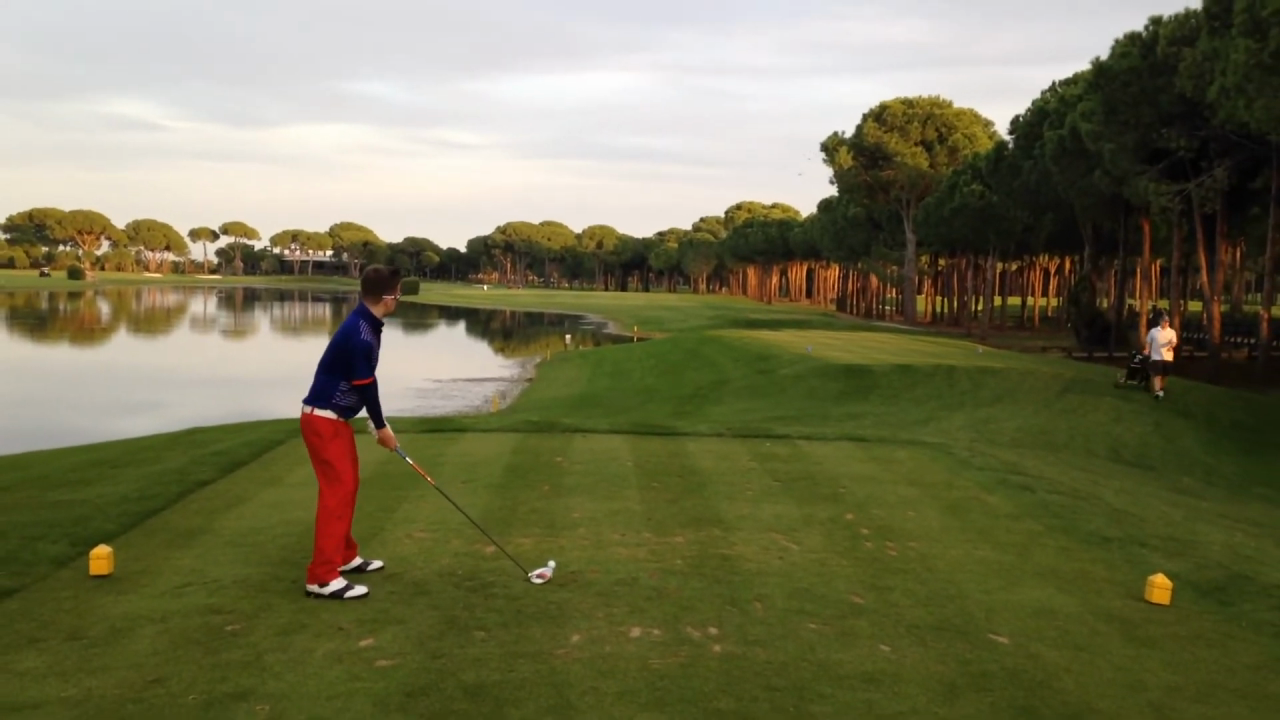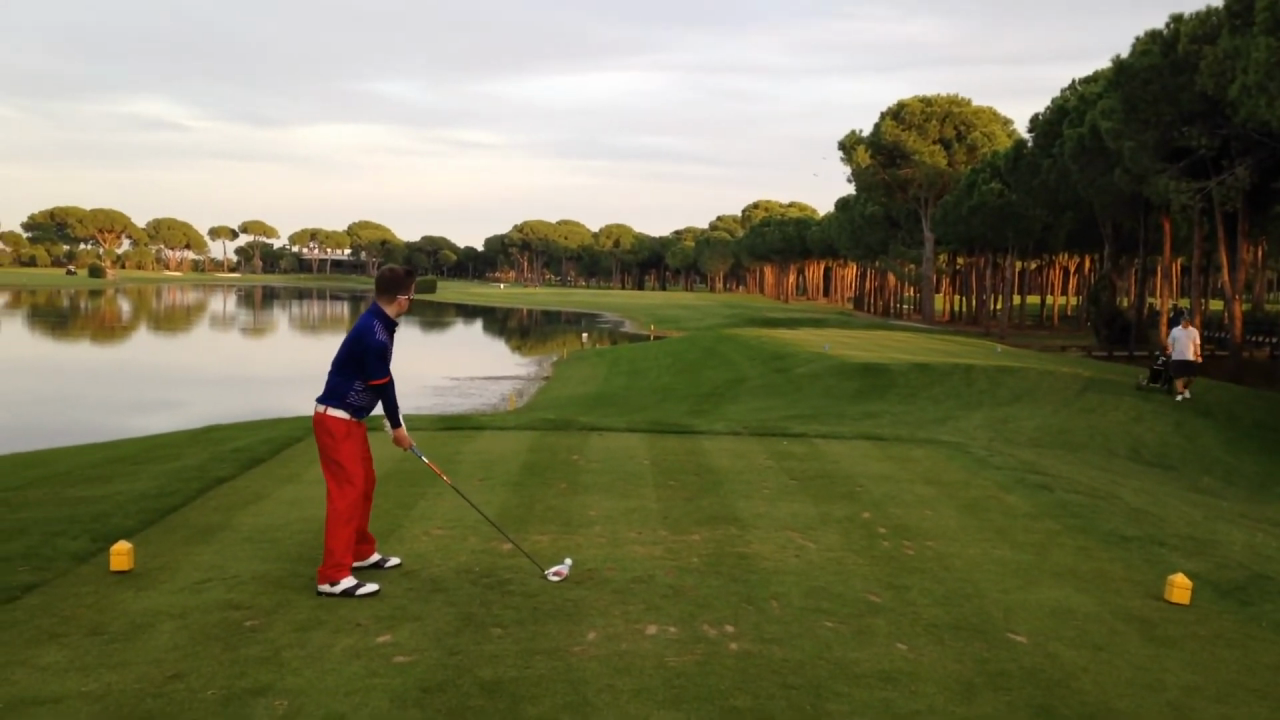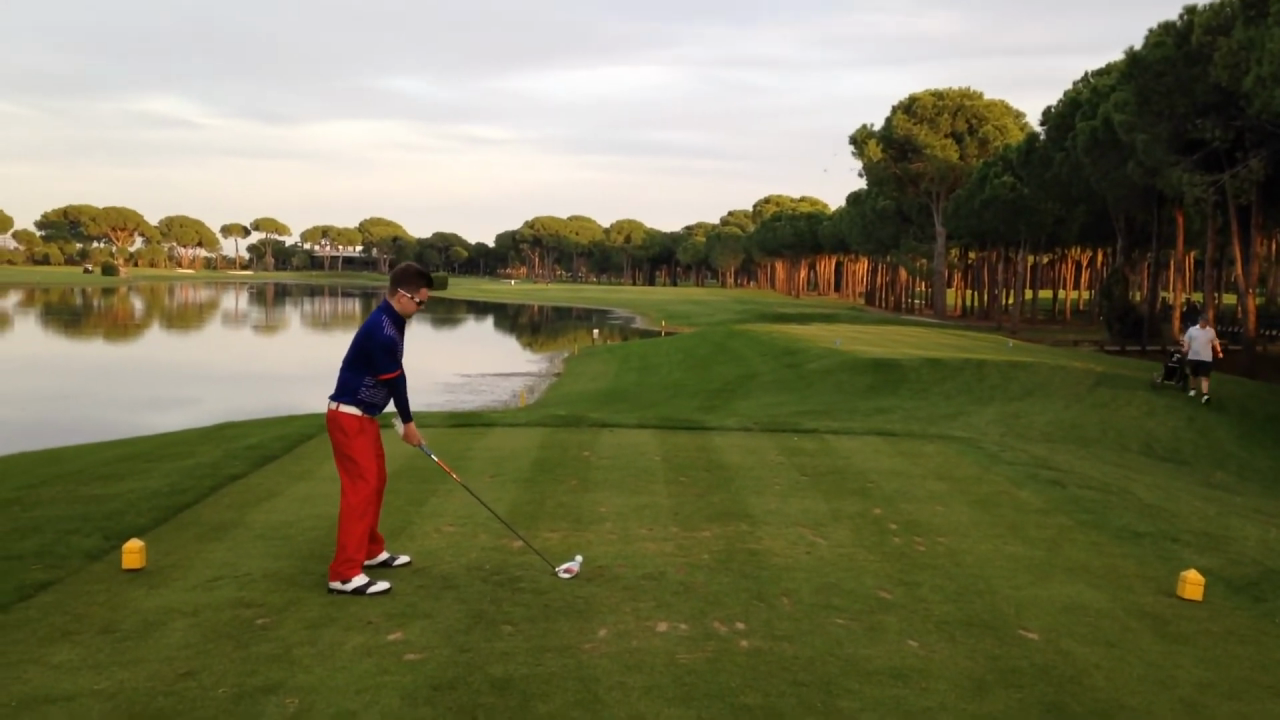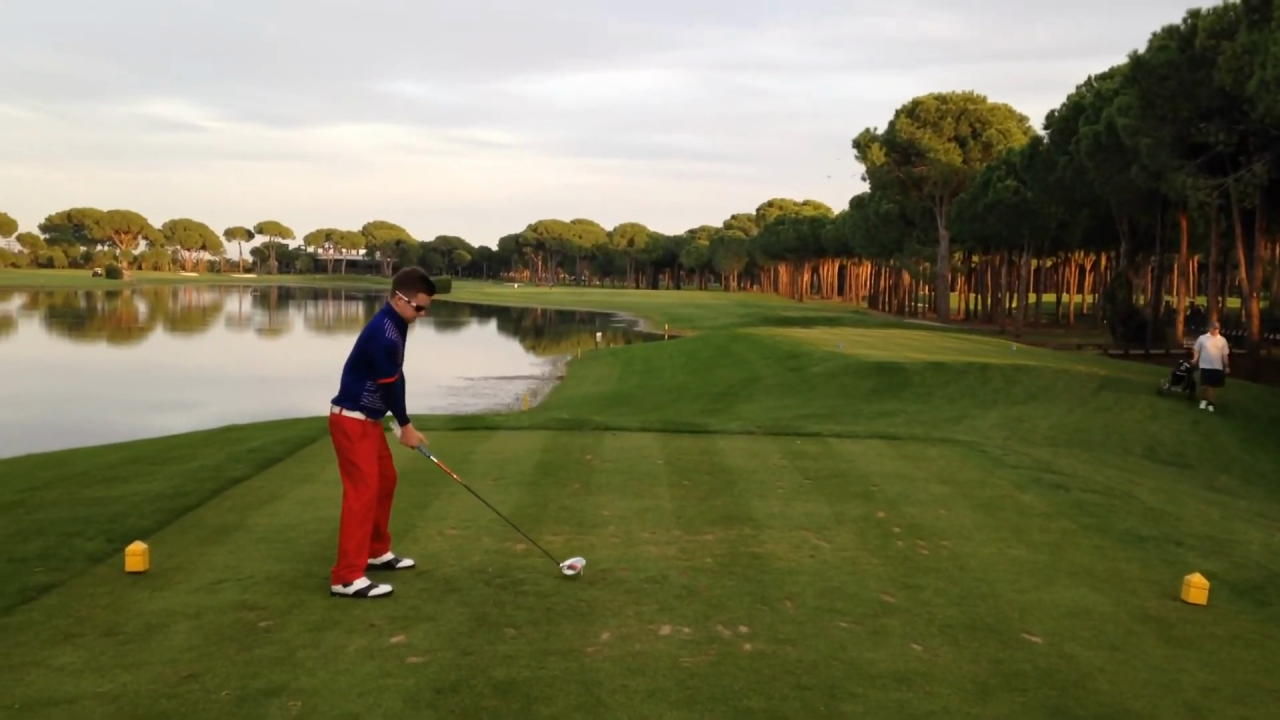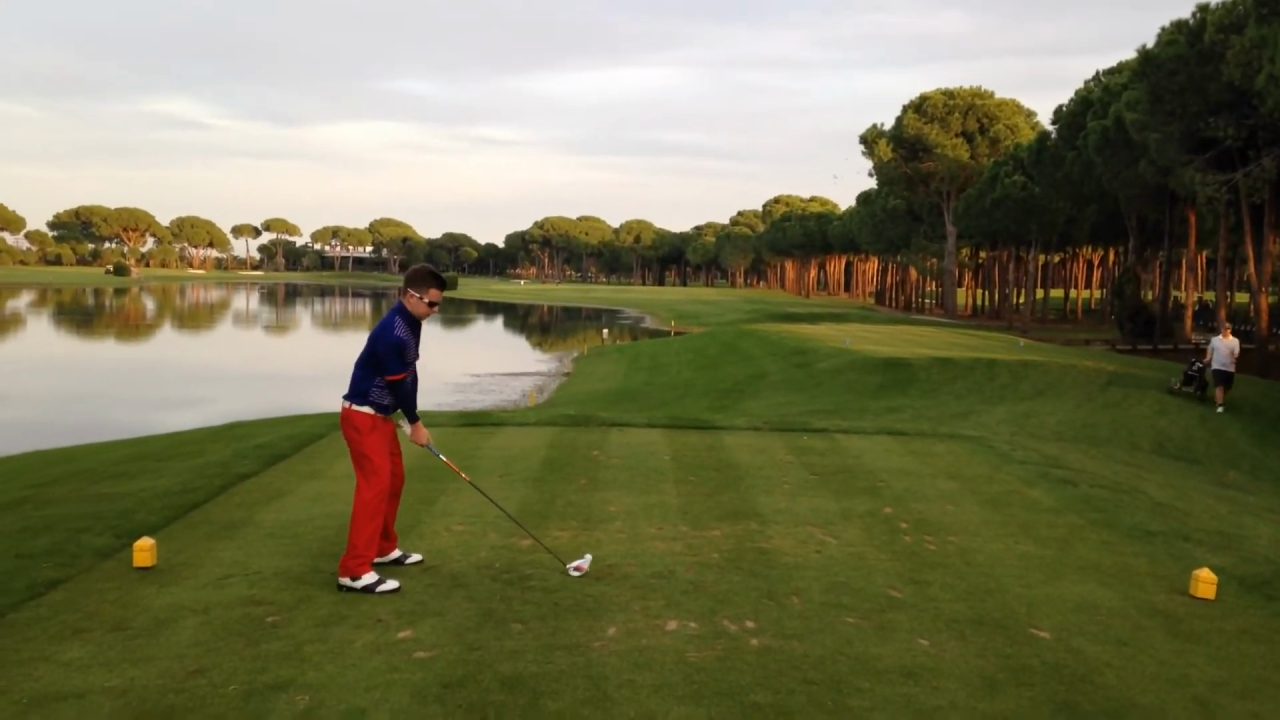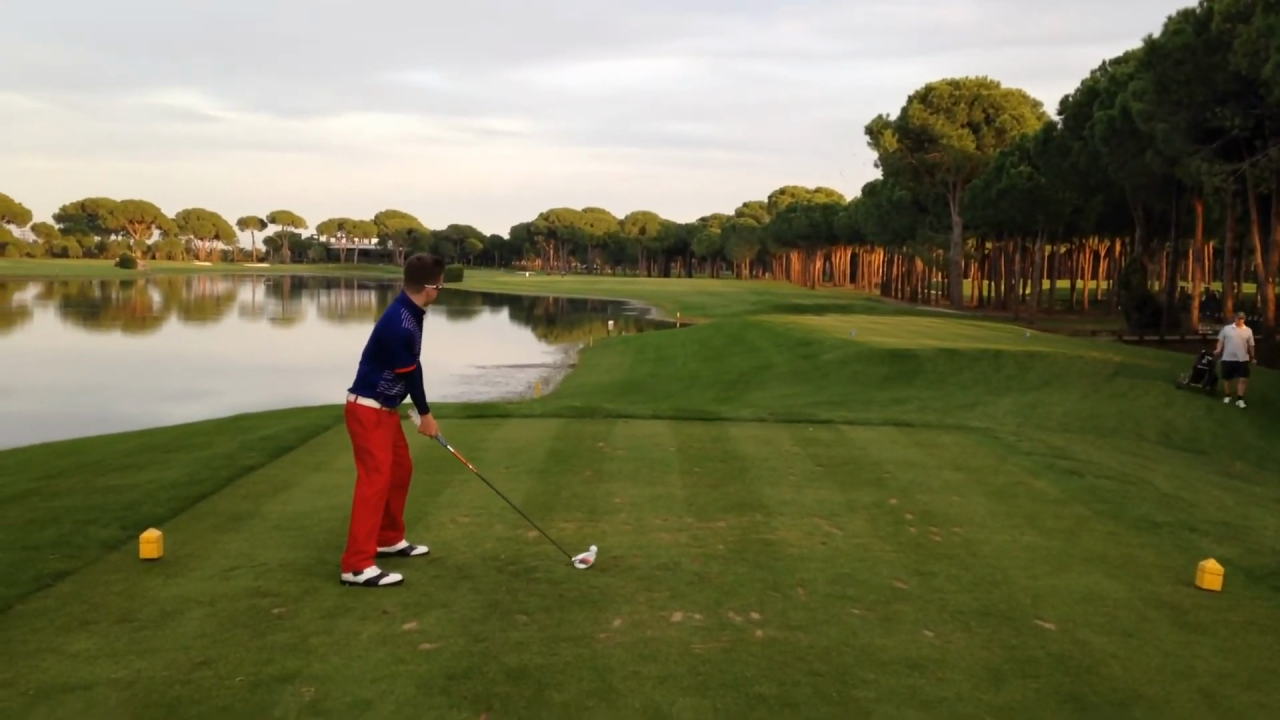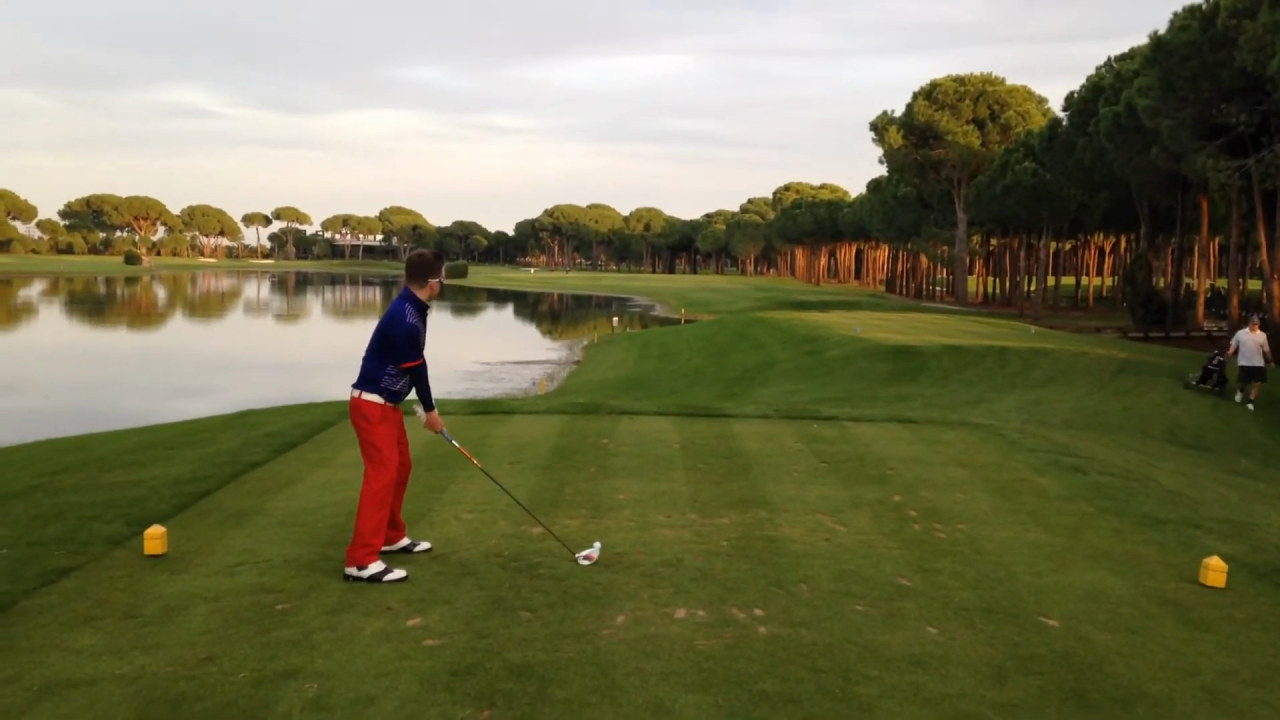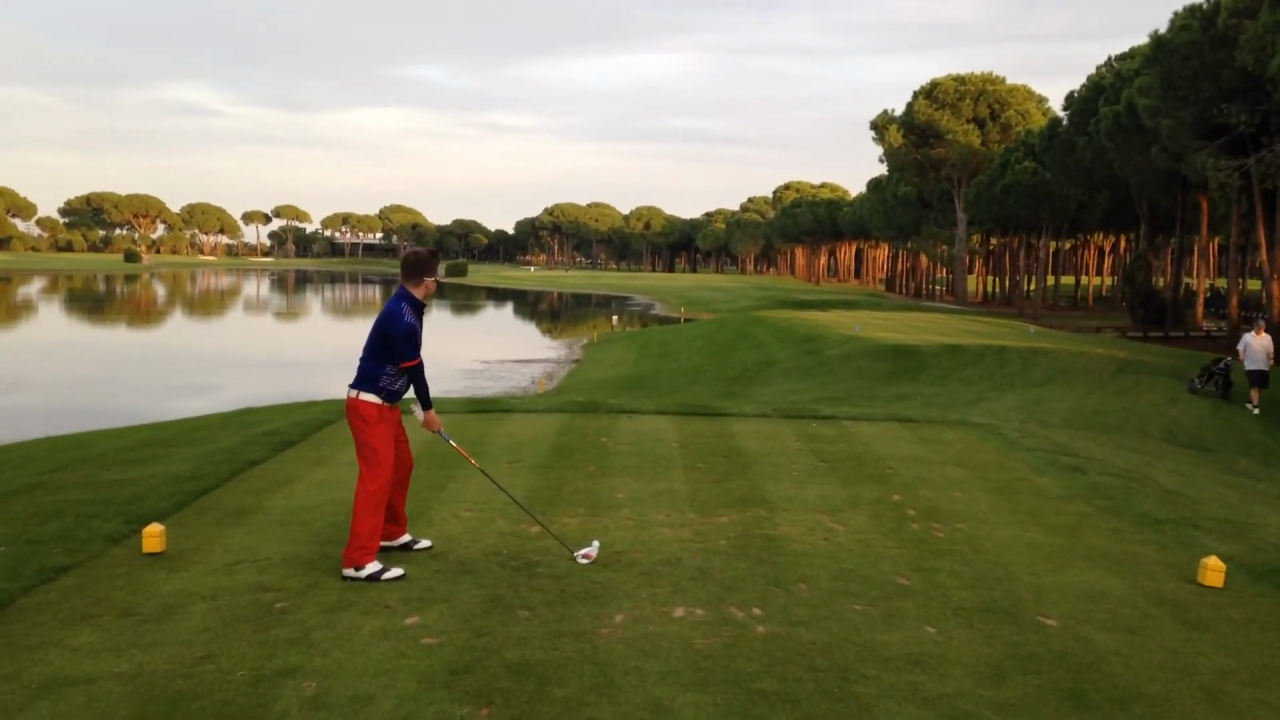
dt=0.3s
person 1, frame 1
left shoulder: (364, 325)
right shoulder: (360, 335)
left elbow: (366, 382)
right elbow: (365, 386)
left wrist: (380, 423)
right wrist: (381, 428)
left hip: (336, 417)
right hip: (323, 418)
left knee: (347, 486)
right knee: (337, 490)
left ankle: (344, 556)
right ankle: (324, 576)
person 1, frame 2
left shoulder: (379, 324)
right shoulder: (374, 335)
left elbow: (384, 380)
right elbow: (382, 385)
left wrist: (396, 422)
right wrist: (397, 428)
left hip: (350, 418)
right hip: (336, 419)
left knee: (364, 483)
right knee: (347, 491)
left ankle: (361, 552)
right ankle: (333, 576)
person 1, frame 3
left shoulder: (391, 321)
right shoulder: (382, 330)
left elbow: (396, 376)
right elbow: (393, 380)
left wrist: (405, 420)
right wrist: (408, 423)
left hip: (364, 414)
right hip: (349, 415)
left knee: (375, 481)
right knee: (361, 486)
left ankle: (370, 551)
right ankle: (345, 573)
person 1, frame 4
left shoulder: (394, 325)
right shoulder: (383, 334)
left elbow: (395, 380)
right elbow: (389, 385)
left wrist: (403, 424)
right wrist: (405, 426)
left hip: (369, 419)
right hip: (352, 419)
left knee: (384, 481)
right knee: (362, 491)
left ankle: (376, 551)
right ankle: (347, 577)
person 1, frame 5
left shoulder: (410, 323)
right shoulder: (392, 332)
left elbow: (409, 375)
right elbow: (396, 383)
left wrist: (414, 421)
right wrist: (415, 424)
left hip: (381, 415)
right hip: (362, 414)
left knee: (393, 479)
right knee: (375, 484)
left ankle: (383, 548)
right ankle: (355, 570)
person 1, frame 6
left shoulder: (410, 314)
right shoulder: (399, 324)
left elbow: (412, 369)
right elbow: (409, 374)
left wrist: (422, 411)
right wrist: (425, 415)
left hip: (384, 407)
right hip: (368, 408)
left knee: (399, 470)
right knee: (375, 478)
left ankle: (390, 538)
right ankle: (357, 565)
person 1, frame 7
left shoulder: (411, 309)
right shoulder: (405, 319)
left elbow: (416, 366)
right elbow: (416, 369)
left wrist: (427, 407)
right wrist: (430, 411)
left hip: (387, 402)
right hip: (372, 404)
left knee: (399, 468)
right knee: (382, 473)
left ankle: (391, 537)
right ankle: (362, 559)
person 1, frame 8
left shoulder: (408, 308)
right shoulder: (402, 318)
left elbow: (413, 364)
right elbow: (413, 369)
left wrist: (423, 407)
right wrist: (428, 410)
left hip: (384, 402)
right hip: (369, 404)
left knee: (401, 464)
right knee: (377, 474)
left ankle: (392, 533)
right ankle: (358, 561)
